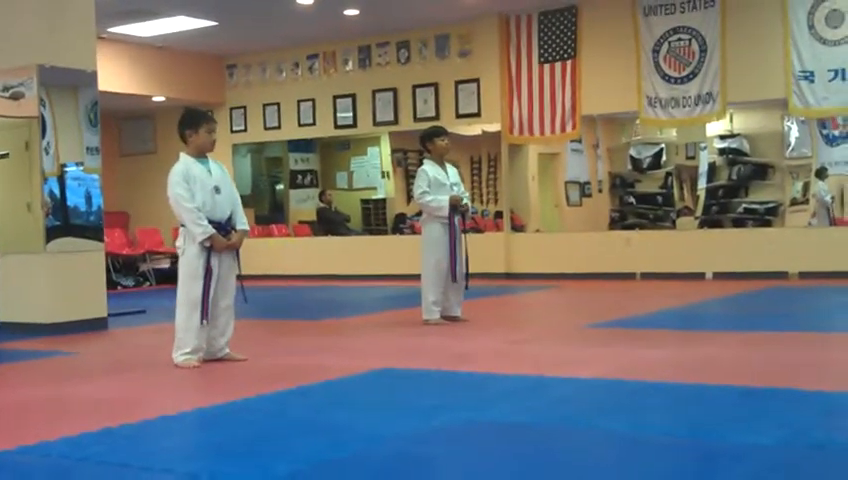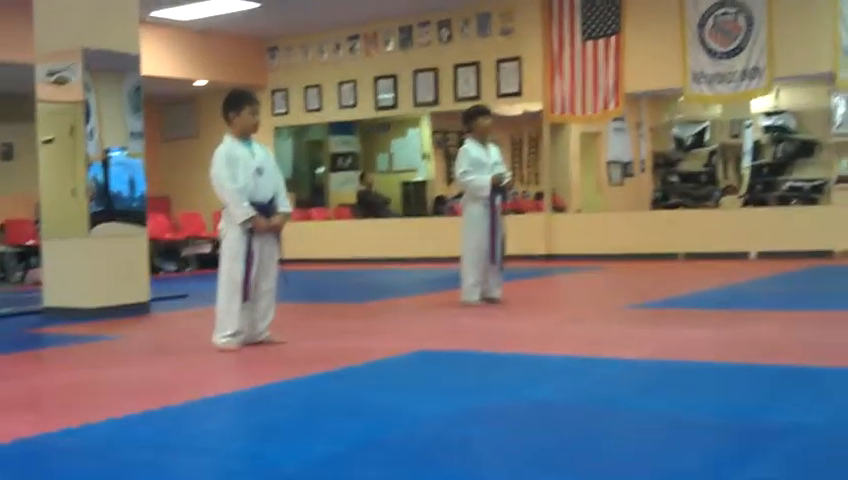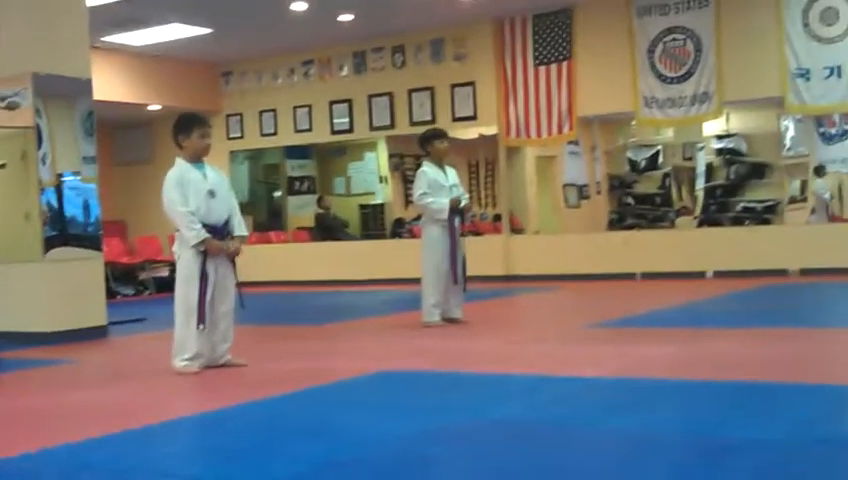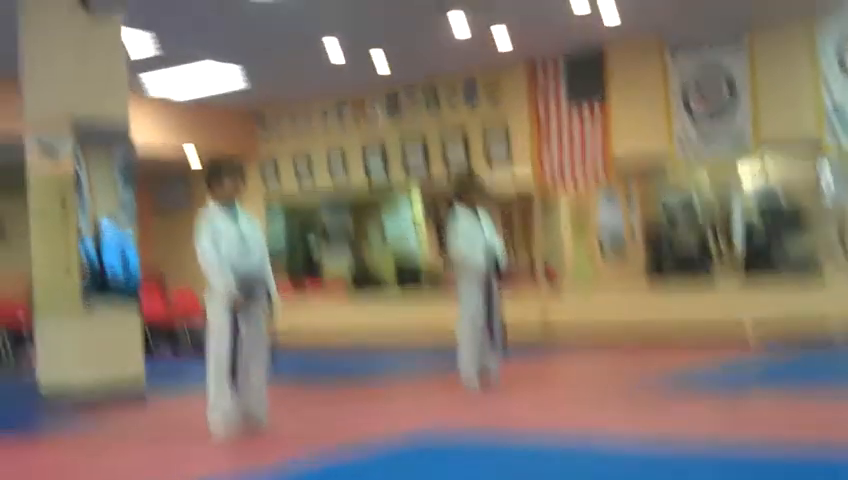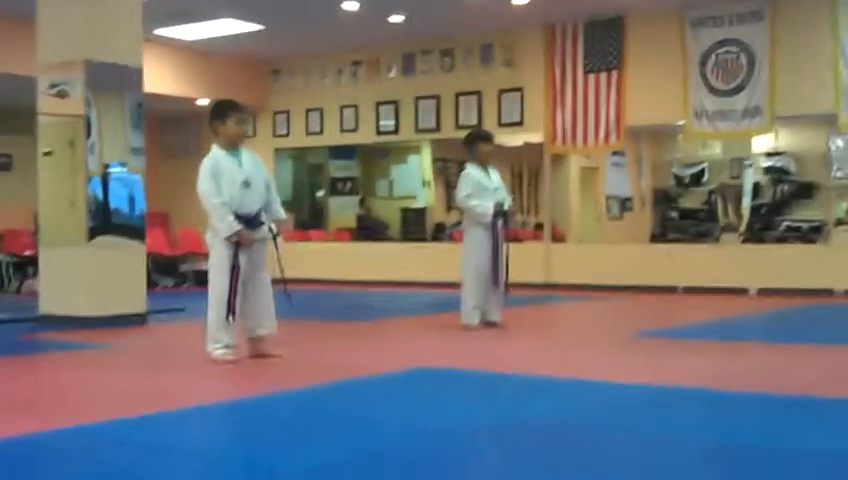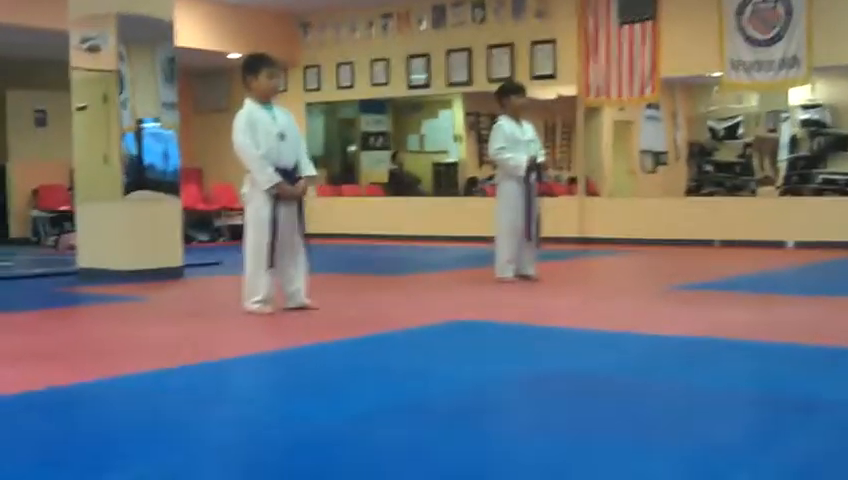
dt=0.4s
person 1, frame 1
left shoulder: (219, 168)
right shoulder: (181, 170)
left elbow: (234, 200)
right elbow: (186, 209)
left wrist: (240, 230)
right wrist: (211, 236)
left hip: (226, 240)
right hip: (197, 242)
left knee: (224, 298)
right knee: (193, 297)
left ankle: (217, 348)
right ankle: (187, 352)
person 1, frame 2
left shoulder: (263, 151)
right shoulder: (225, 152)
left elbow: (277, 183)
right elbow: (227, 190)
left wrist: (281, 212)
right wrist: (252, 218)
left hip: (268, 223)
right hip: (240, 224)
left knee: (264, 281)
right knee: (235, 279)
left ankle: (257, 331)
right ankle: (228, 335)
person 1, frame 3
left shoulder: (217, 174)
right shoulder: (176, 175)
left elbow: (231, 206)
right elbow: (179, 213)
left wrist: (237, 236)
right wrist: (204, 240)
left hip: (223, 245)
right hip: (194, 247)
left knee: (223, 303)
right knee: (192, 303)
left ankle: (218, 354)
right ankle: (187, 358)
person 1, frame 4
left shoulder: (249, 221)
right shoulder: (209, 222)
left elbow: (263, 259)
right elbow: (211, 263)
left wrist: (269, 294)
right wrist: (234, 292)
left hip: (255, 299)
right hip: (226, 301)
left knee: (256, 359)
right knee: (224, 360)
left ankle: (254, 414)
right ankle: (223, 419)
person 1, frame 5
left shoulder: (253, 160)
right shoulder: (211, 163)
left elbow: (268, 191)
right elbow: (211, 202)
left wrist: (279, 217)
right wrist: (235, 231)
left hip: (256, 233)
right hip: (226, 236)
left knee: (259, 289)
right knee: (224, 291)
left ankle: (258, 340)
right ankle: (220, 346)
person 1, frame 6
left shoulder: (285, 115)
right shoulder: (245, 116)
left elbow: (299, 147)
right elbow: (250, 155)
left wrist: (306, 176)
right wrist: (276, 184)
left hip: (291, 187)
right hip: (263, 189)
left knee: (293, 244)
right knee: (261, 244)
left ankle: (295, 297)
right ankle: (257, 299)
person 2, frame 1
left shoulder: (452, 170)
right shoulder: (425, 170)
left elbow: (462, 193)
right elbow: (420, 197)
left wrist: (464, 204)
right wrist: (447, 202)
left hip: (452, 224)
right hip: (435, 224)
left knee: (456, 268)
right knee: (435, 268)
left ankle: (451, 310)
right ankle: (432, 313)
person 2, frame 2
left shoulder: (494, 150)
right shoulder: (467, 150)
left elbow: (503, 173)
right elbow: (462, 177)
left wrist: (505, 182)
right wrist: (488, 182)
left hip: (493, 204)
right hip: (476, 205)
left knee: (494, 249)
right knee: (475, 249)
left ankle: (490, 291)
right ankle: (471, 294)
person 2, frame 3
left shoulder: (451, 172)
right shoulder: (424, 172)
left elbow: (461, 195)
right elbow: (419, 199)
left wrist: (464, 205)
right wrist: (447, 205)
left hip: (452, 226)
right hip: (435, 227)
left knee: (455, 269)
right knee: (435, 270)
left ankle: (451, 312)
right ankle: (432, 315)
person 2, frame 4
left shoulder: (485, 219)
right shoulder: (459, 221)
left elbow: (496, 245)
right elbow: (457, 251)
left wrist: (500, 259)
right wrist: (483, 261)
left hip: (489, 281)
right hip: (472, 281)
left knee: (492, 325)
right knee: (471, 327)
left ankle: (489, 370)
right ankle: (470, 374)
person 2, frame 5
left shoulder: (495, 174)
right shoulder: (469, 174)
left elbow: (504, 198)
right elbow: (463, 200)
left wrist: (506, 208)
right wrist: (489, 209)
left hip: (494, 228)
right hip: (477, 228)
left knee: (494, 272)
right knee: (476, 272)
left ankle: (490, 315)
right ankle: (471, 317)
person 2, frame 6
left shoulder: (528, 127)
right shoulder: (501, 126)
left elbow: (538, 150)
right elbow: (496, 153)
left wrist: (539, 161)
right wrist: (523, 163)
left hip: (528, 181)
right hip: (510, 181)
left knee: (529, 225)
right knee: (509, 226)
left ankle: (524, 269)
right ankle: (505, 271)
